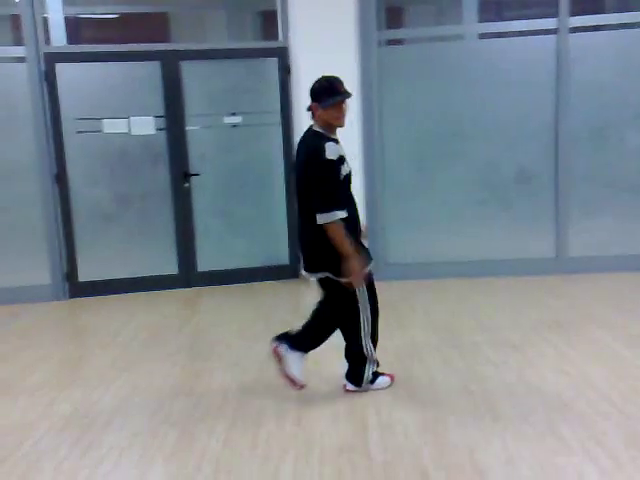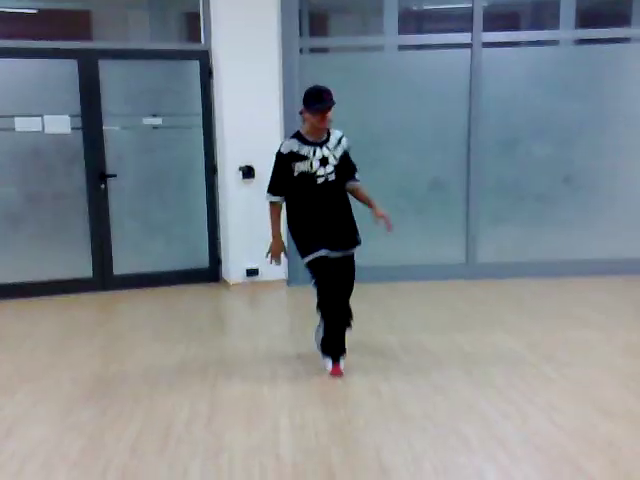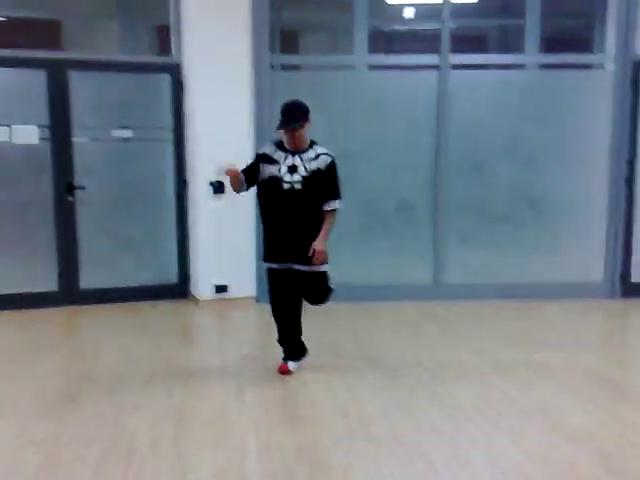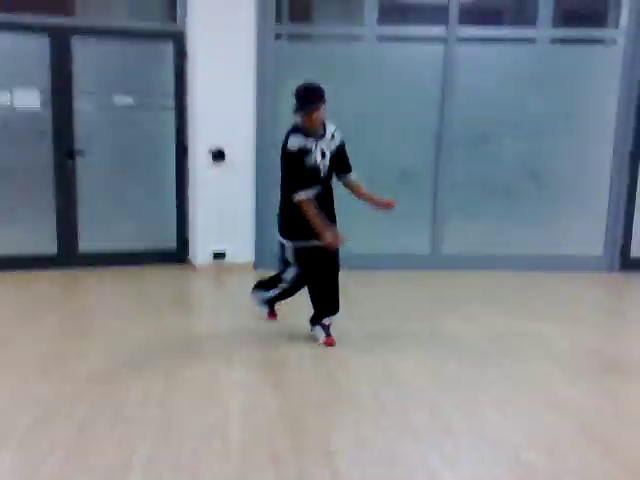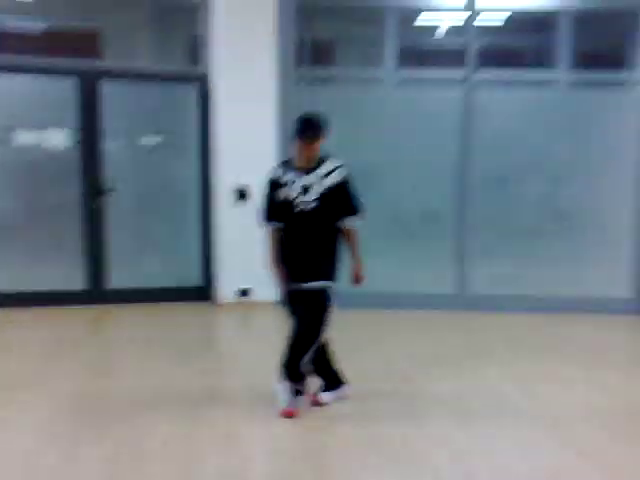
dt=0.7s
person 1, frame 1
left shoulder: (312, 143)
right shoulder: (326, 151)
right elbow: (329, 213)
left wrist: (354, 241)
right wrist: (353, 257)
left hip: (316, 247)
right hip: (333, 248)
left knee: (337, 302)
right knee: (362, 305)
left ankle: (290, 347)
right ankle: (362, 375)
person 1, frame 2
left shoulder: (338, 141)
right shoulder: (290, 149)
left elbow: (349, 181)
right elbow: (276, 196)
left wrist: (374, 207)
right wrist: (276, 236)
left hip: (341, 229)
right hip: (310, 233)
left knee: (344, 286)
right knee: (328, 289)
left ankle: (332, 336)
right ankle: (332, 352)
person 1, frame 3
left shoulder: (323, 159)
right shoulder: (268, 154)
left elbow: (330, 205)
right elbow: (244, 184)
left wrist: (322, 239)
right wrist: (235, 177)
left hip: (309, 244)
right hip: (277, 245)
left knee: (317, 294)
right knee: (282, 303)
right ankle: (293, 353)
person 1, frame 4
left shoulder: (332, 134)
right shoulder: (294, 143)
left elbow: (345, 175)
right elbow: (301, 194)
left wrist: (373, 200)
right wrist: (323, 230)
left hip: (325, 219)
right hip: (298, 223)
left knee: (329, 274)
right knee: (298, 274)
left ankle: (322, 322)
right ankle: (265, 293)
person 1, frame 5
left shoulder: (336, 173)
right shoulder: (280, 175)
left elbow: (346, 221)
right elbow: (275, 224)
left wrist: (357, 261)
right wrist: (277, 264)
left hip: (320, 265)
right hip: (291, 266)
left knee: (309, 326)
right knee: (308, 328)
left ankle: (293, 386)
right ankle: (332, 383)
